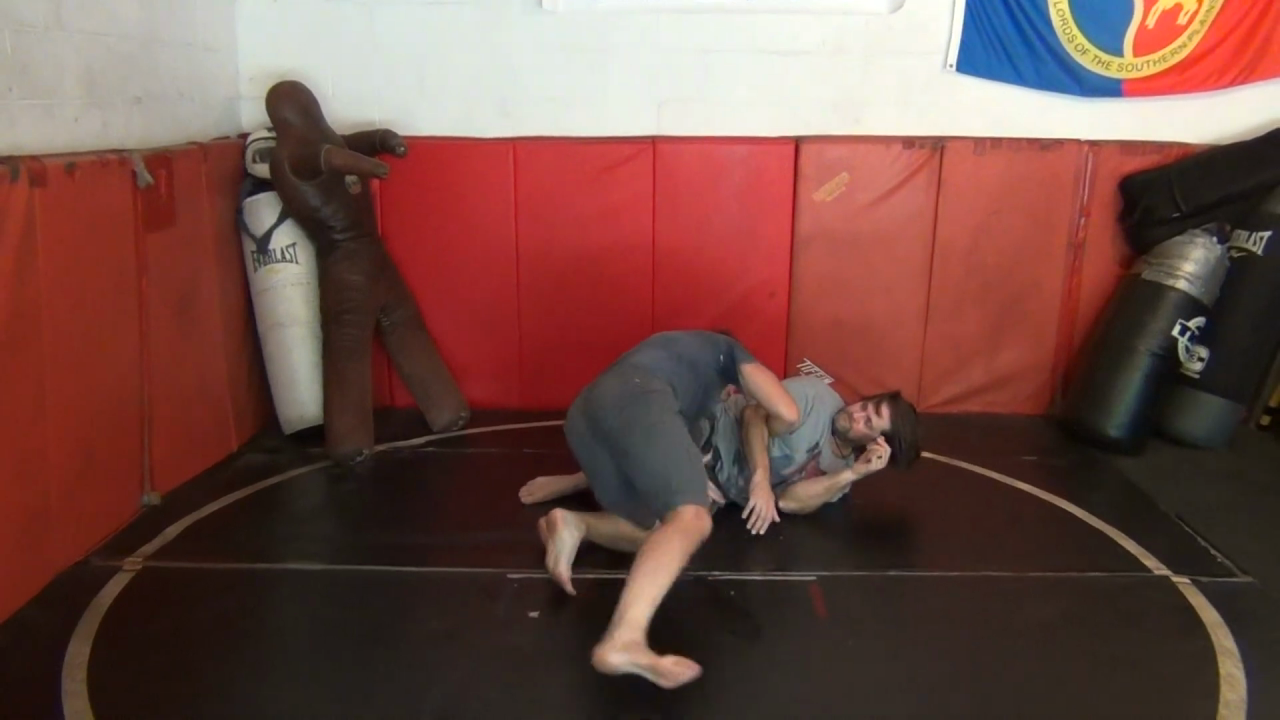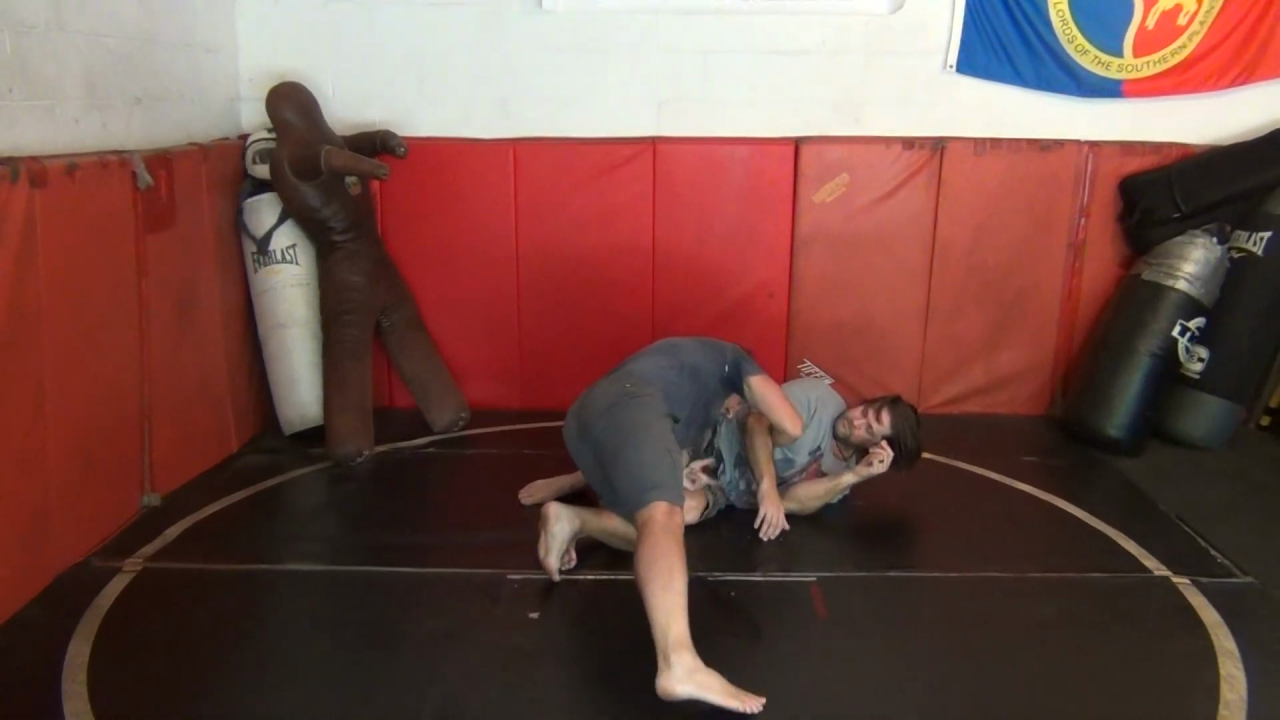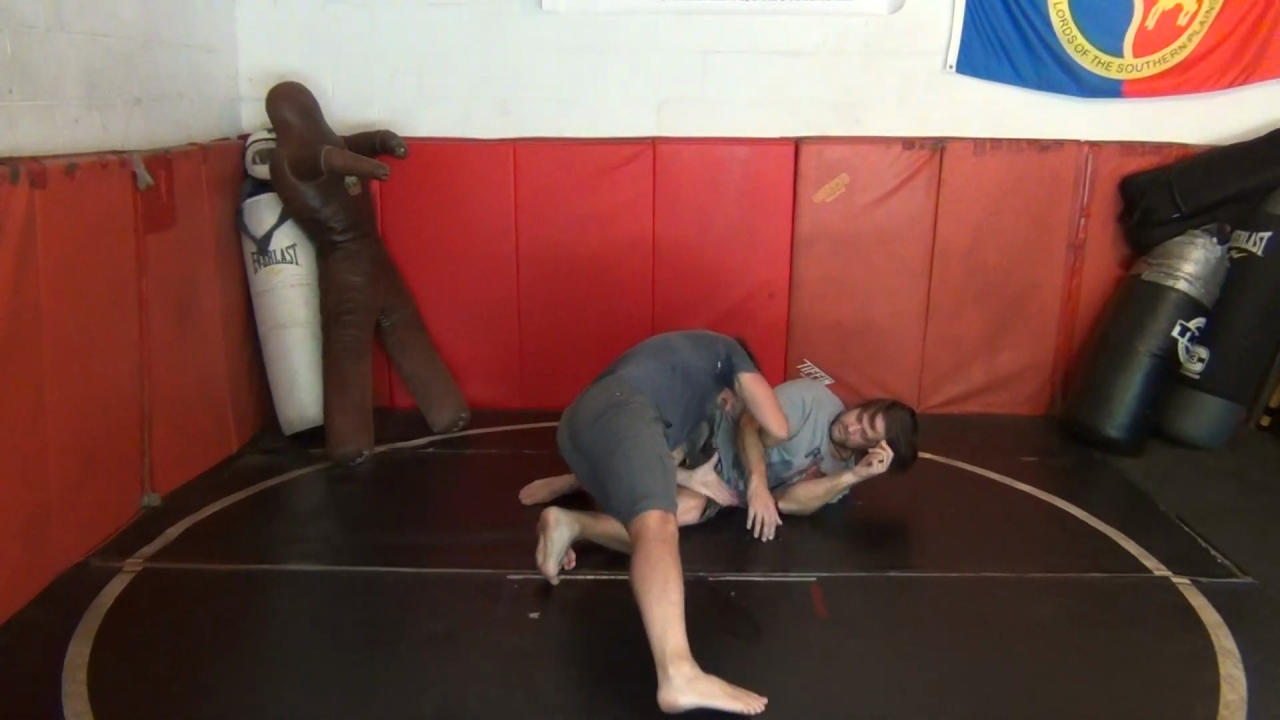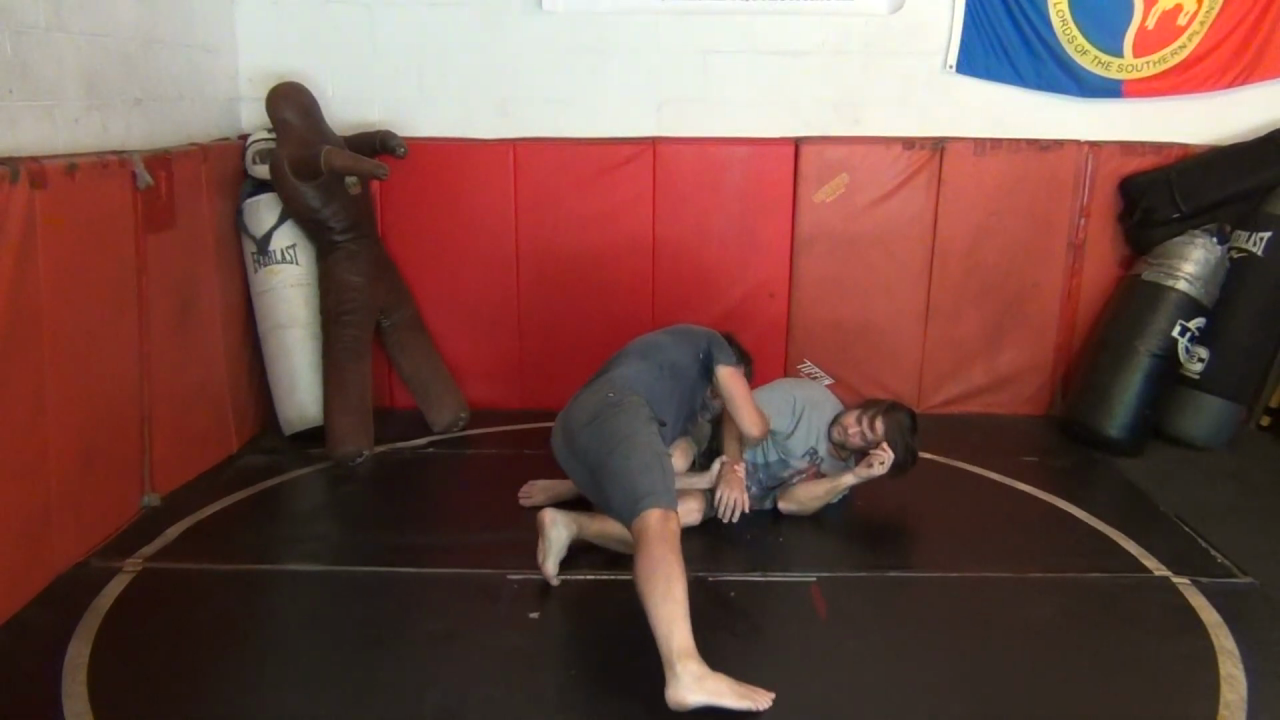
dt=0.4s
person 1, frame 1
left shoulder: (325, 142)
right shoulder: (291, 154)
left elbow: (347, 144)
right elbow: (309, 158)
left wrist: (382, 138)
right wrist: (338, 158)
left hip: (371, 255)
right hip: (346, 265)
left knee: (406, 329)
right knee: (348, 349)
left ankle: (447, 413)
right ankle: (351, 445)
person 1, frame 2
left shoulder: (325, 144)
right shoulder: (291, 156)
right elbow: (309, 158)
left wrist: (382, 139)
right wrist: (340, 160)
left hip: (370, 257)
right hip: (346, 266)
left knee: (406, 331)
right knee: (348, 350)
left ankle: (448, 414)
right ankle: (351, 445)
person 1, frame 3
left shoulder: (326, 144)
right shoulder: (291, 156)
left elbow: (350, 145)
right elbow: (309, 159)
left wrist: (382, 139)
right wrist: (340, 160)
left hip: (370, 256)
right hip: (346, 266)
left knee: (407, 332)
right knee: (347, 350)
right ankle: (351, 444)
person 1, frame 4
left shoulder: (326, 144)
right shoulder: (291, 156)
right elbow: (309, 158)
left wrist: (383, 140)
right wrist: (340, 160)
left hip: (371, 256)
right hip: (346, 266)
left knee: (407, 331)
right knee: (347, 350)
left ankle: (448, 414)
right ankle: (351, 444)
person 2, frame 1
left shoulder: (671, 348)
right shoulder: (726, 348)
right elbow: (787, 413)
left hip: (583, 412)
right hip: (639, 399)
left knee: (652, 532)
right knee: (690, 518)
left ankle: (571, 524)
right ankle: (622, 641)
person 2, frame 2
left shoulder: (678, 359)
right shoulder: (732, 359)
right elbow: (791, 426)
left hip: (583, 416)
right hip: (629, 402)
left knee: (650, 526)
right knee: (663, 518)
left ankle: (571, 519)
right ankle: (679, 666)
person 2, frame 3
left shoulder: (675, 354)
right shoulder: (726, 351)
right elbow: (777, 427)
left hip: (576, 423)
right hip: (621, 410)
right knee: (657, 525)
left ankle: (568, 524)
right ankle: (679, 675)
person 2, frame 4
left shoulder: (668, 350)
right shoulder: (712, 345)
right elbow: (752, 427)
left hip: (570, 426)
right hip: (615, 410)
left knee: (650, 524)
right knee: (659, 524)
left ankle: (566, 524)
right ankle: (686, 673)
person 3, frame 1
left shoulder: (841, 470)
right shoulder: (816, 396)
left elbow: (790, 501)
right elbow: (755, 416)
left wrist: (856, 473)
right wrist: (760, 479)
left hip: (724, 482)
person 3, frame 2
left shoulder: (846, 471)
right shoulder: (820, 397)
left elbow: (795, 503)
left wrist: (857, 476)
right wrist: (769, 492)
left hip: (721, 492)
right hip: (708, 446)
left knee: (690, 510)
right ankle: (568, 484)
person 3, frame 3
left shoulder: (841, 471)
right shoulder: (815, 397)
left elbow: (788, 501)
right elbow: (751, 424)
left wrist: (855, 476)
right wrist: (758, 484)
left hip: (723, 486)
right hip: (712, 433)
left knee: (688, 508)
left ankle: (570, 523)
right ankle: (572, 482)
person 3, frame 4
left shoulder: (840, 470)
right shoulder: (810, 398)
left elbow: (789, 502)
right elbow: (736, 415)
left wrist: (856, 477)
right wrist: (732, 468)
left hip: (738, 490)
right hip: (714, 431)
left knee: (692, 509)
right knee: (674, 463)
left ankle: (568, 522)
right ankle: (573, 488)
